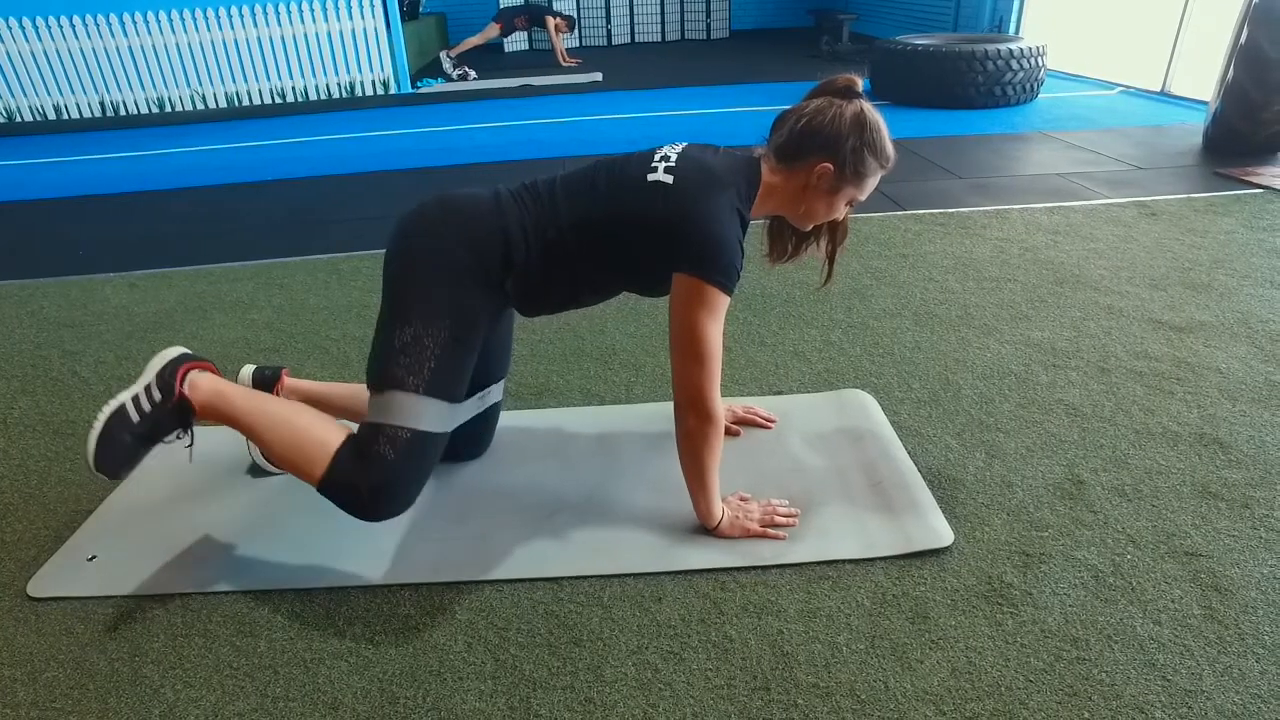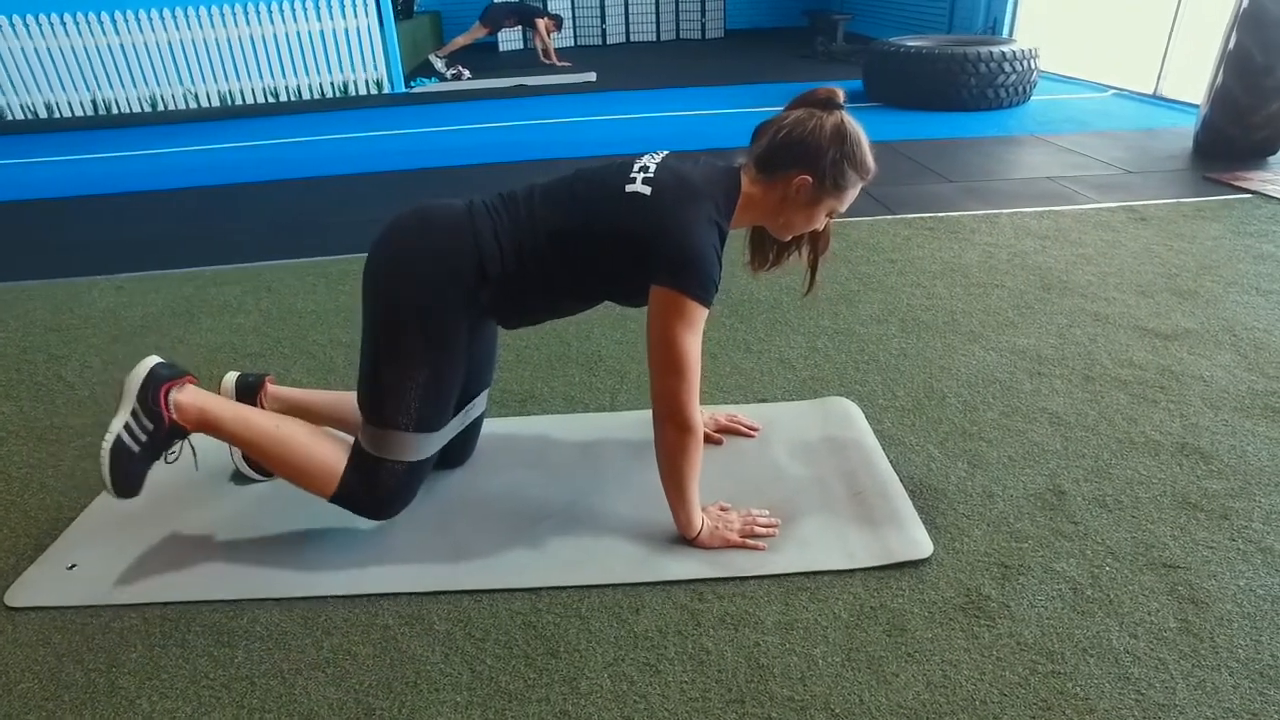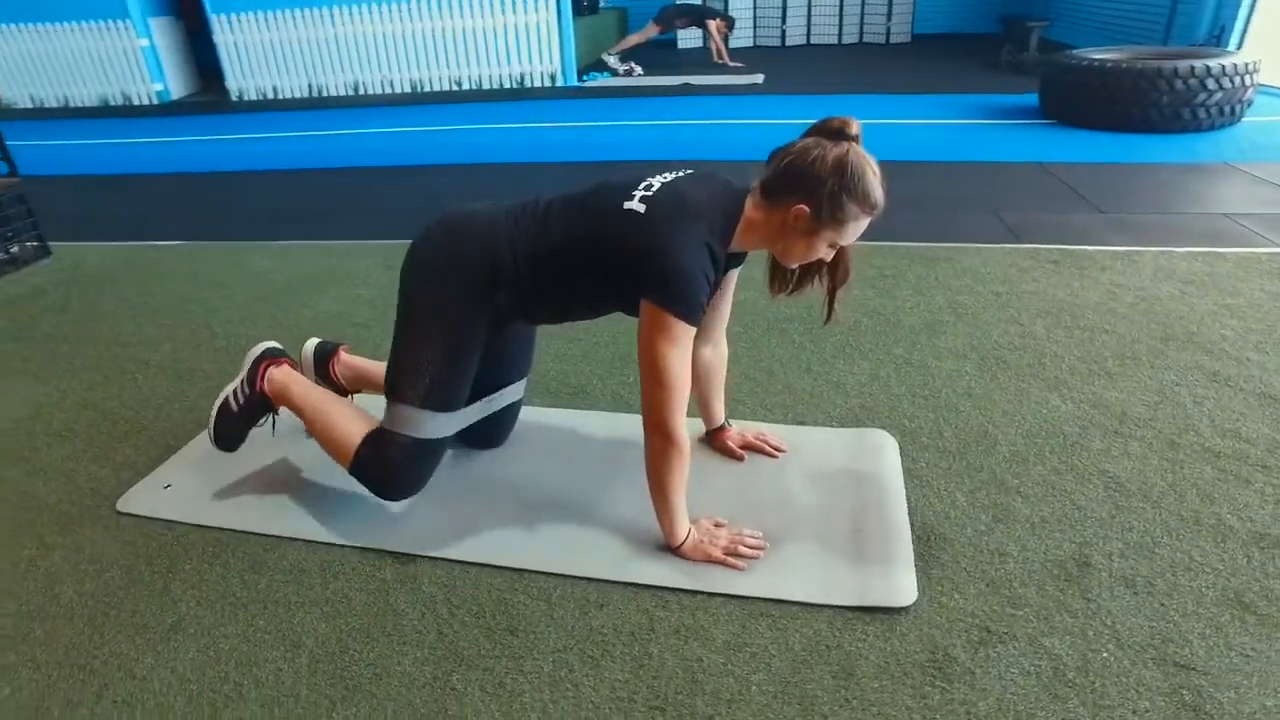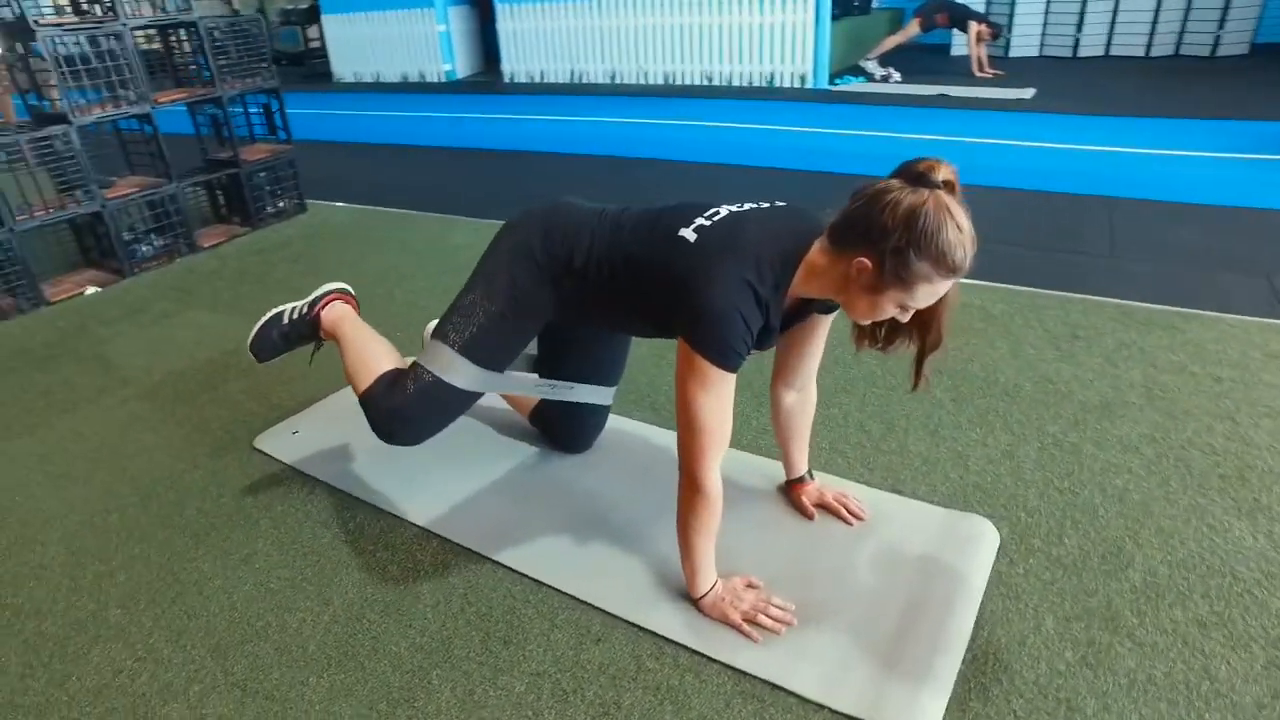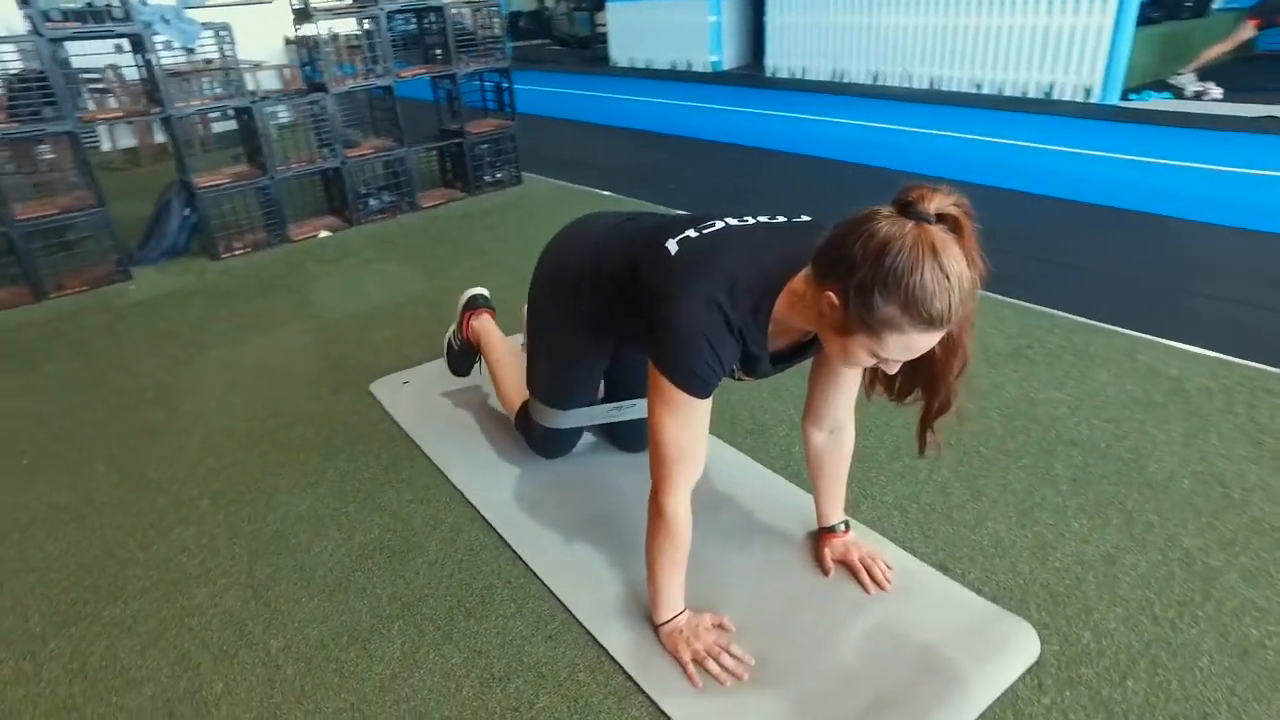
dt=1s
person 1, frame 1
left shoulder: (725, 172)
right shoulder: (713, 223)
right elbow: (694, 401)
left wrist: (710, 410)
right wrist: (714, 513)
left hip: (468, 246)
right hip: (457, 261)
left knee: (467, 438)
right knee: (380, 482)
left ankle: (278, 389)
right ankle: (193, 390)
person 1, frame 2
left shoulder: (706, 183)
right shoulder: (692, 234)
right elbow: (672, 412)
left wrist: (693, 420)
right wrist: (693, 523)
left hip: (452, 257)
right hip: (431, 277)
left knee: (451, 446)
right knee: (379, 487)
left ankle: (259, 397)
right ankle: (179, 402)
person 1, frame 3
left shoulder: (729, 212)
right shoulder: (682, 249)
left elbow: (708, 339)
right elbow: (663, 424)
left wrist: (719, 425)
right wrist: (680, 533)
left hip: (500, 277)
right hip: (460, 273)
left knee: (487, 431)
right knee: (397, 471)
left ankle: (335, 365)
right ankle: (274, 380)
person 1, frame 4
left shoulder: (820, 262)
right shoulder: (729, 292)
left elbow: (794, 385)
right elbow: (700, 467)
left wrist: (798, 477)
right wrist: (704, 588)
left hip: (596, 279)
right hip: (543, 262)
left knee: (571, 435)
right knee: (404, 415)
left ankle: (469, 357)
right ankle: (333, 314)
person 1, frame 5
left shoulder: (847, 276)
right shoulder: (705, 314)
left elbow: (829, 426)
right elbow: (672, 491)
left wrist: (833, 527)
right wrist: (670, 617)
left hip: (636, 281)
right hip: (578, 279)
left knee: (630, 437)
right knee: (551, 437)
left ankle: (552, 344)
right ankle: (478, 323)
